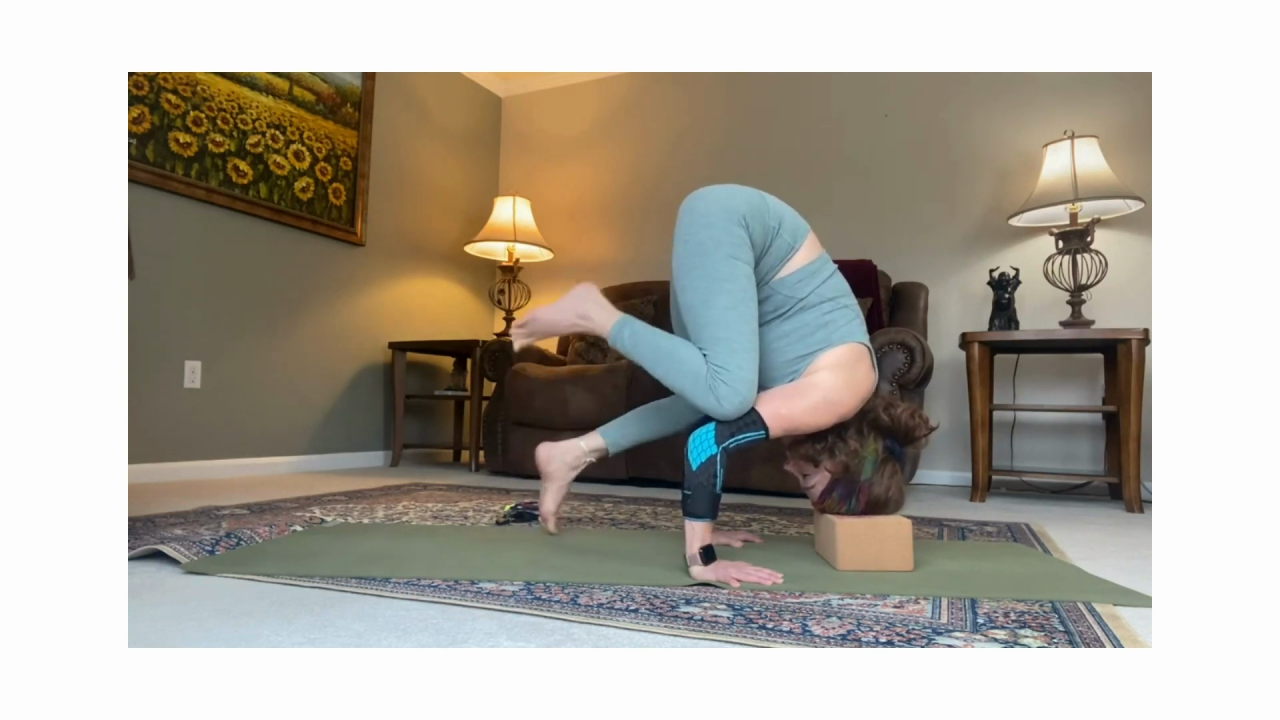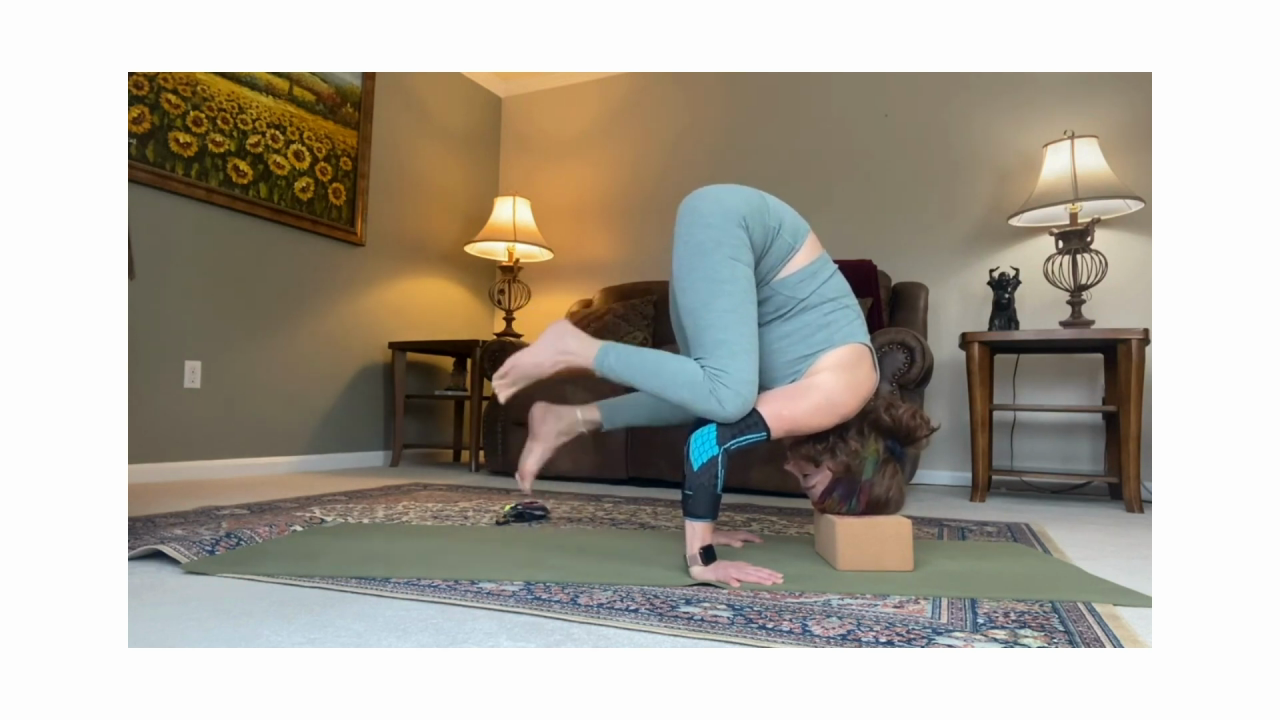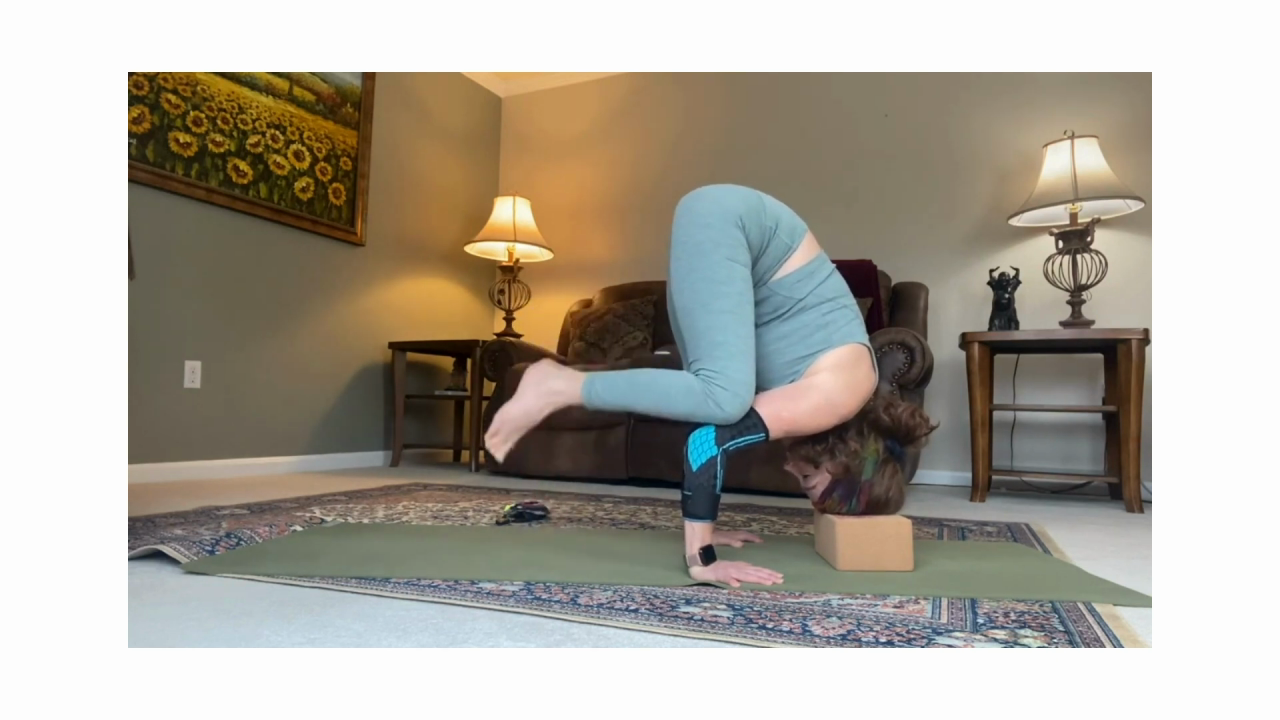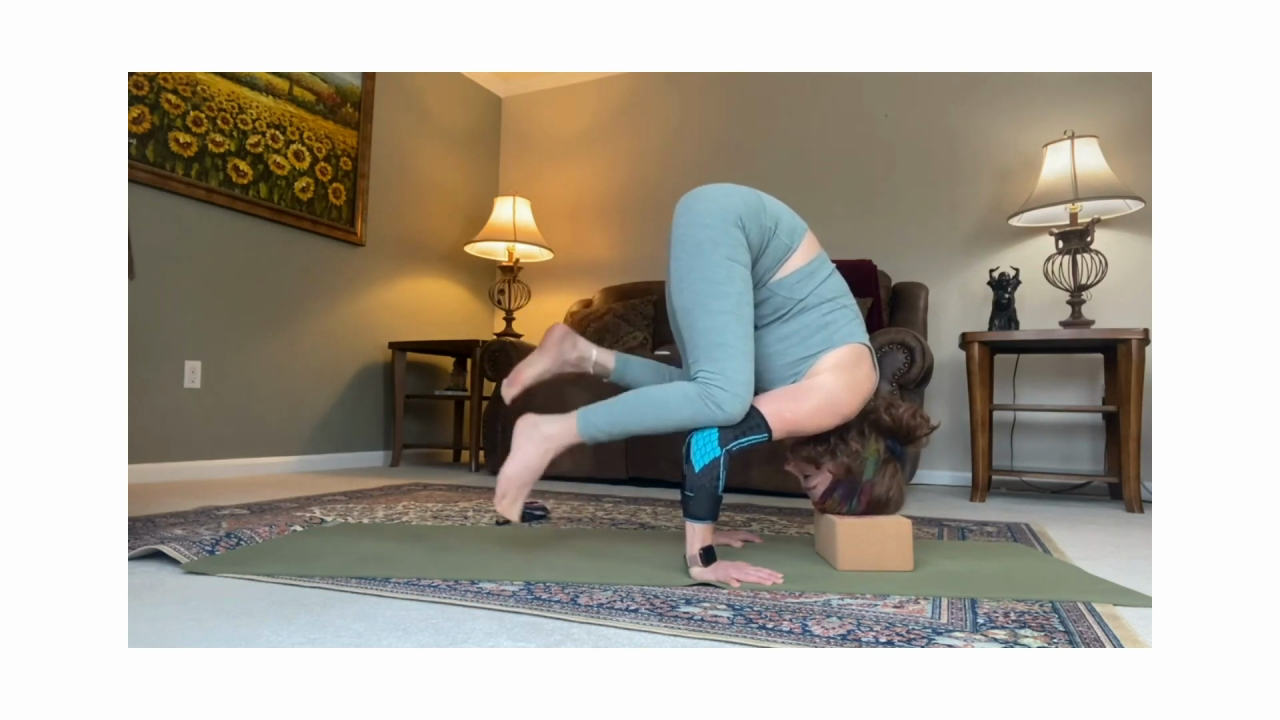
dt=0.2s
person 1, frame 1
left shoulder: (845, 384)
right shoulder: (839, 395)
right elbow: (713, 440)
left wrist: (704, 528)
right wrist: (702, 560)
left hip: (736, 227)
right hip: (726, 220)
left knee: (714, 399)
right knee: (724, 396)
left ankle: (574, 454)
right ankle: (595, 314)
person 1, frame 2
left shoulder: (846, 382)
right shoulder: (839, 395)
right elbow: (714, 441)
left wrist: (704, 529)
right wrist: (700, 560)
left hip: (733, 227)
right hip: (724, 220)
left knee: (708, 398)
right knee: (726, 399)
left ankle: (570, 421)
right ankle: (575, 349)
person 1, frame 3
left shoulder: (841, 385)
right shoulder: (839, 396)
right elbow: (712, 443)
left wrist: (705, 529)
right wrist: (700, 560)
left hip: (734, 227)
right hip: (722, 220)
left knee: (708, 400)
right knee: (724, 401)
left ankle: (567, 386)
right ankle: (559, 390)
person 1, frame 4
left shoulder: (844, 384)
right shoulder: (839, 398)
right elbow: (715, 445)
left wrist: (704, 529)
right wrist: (700, 561)
left hip: (737, 226)
right hip: (723, 219)
left knee: (710, 400)
right knee: (723, 402)
left ankle: (582, 355)
right ankle: (553, 434)
